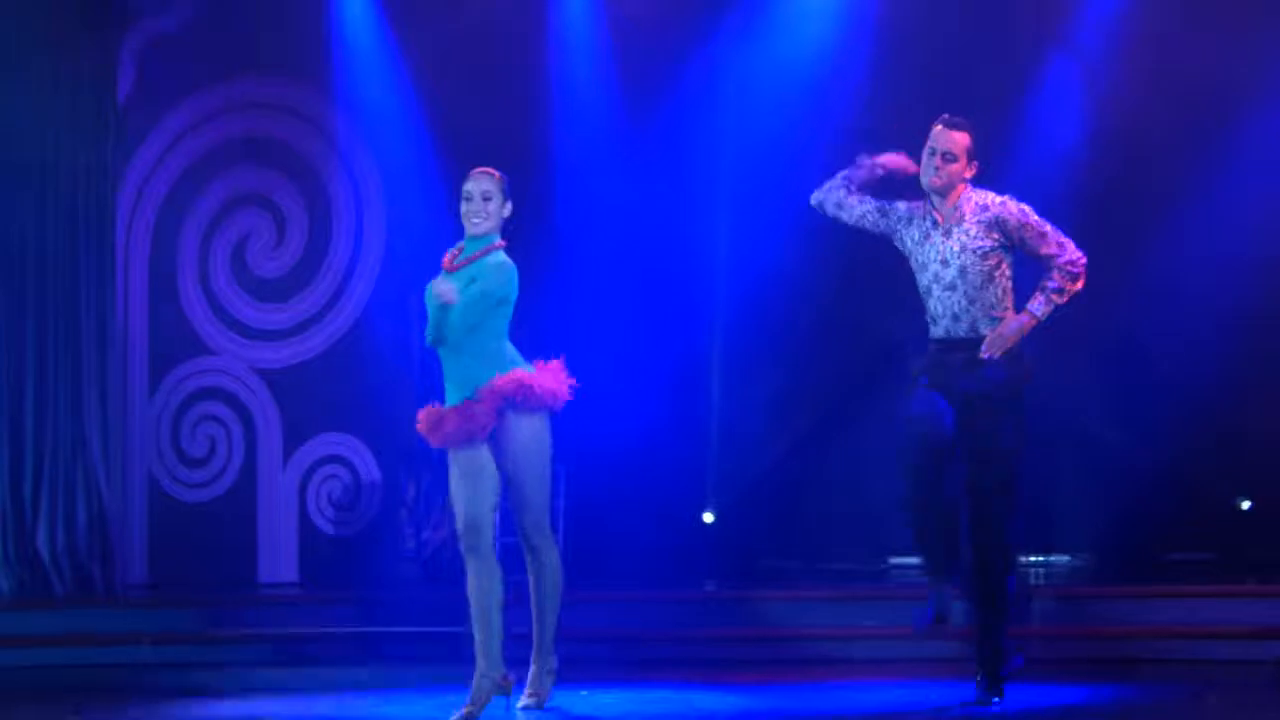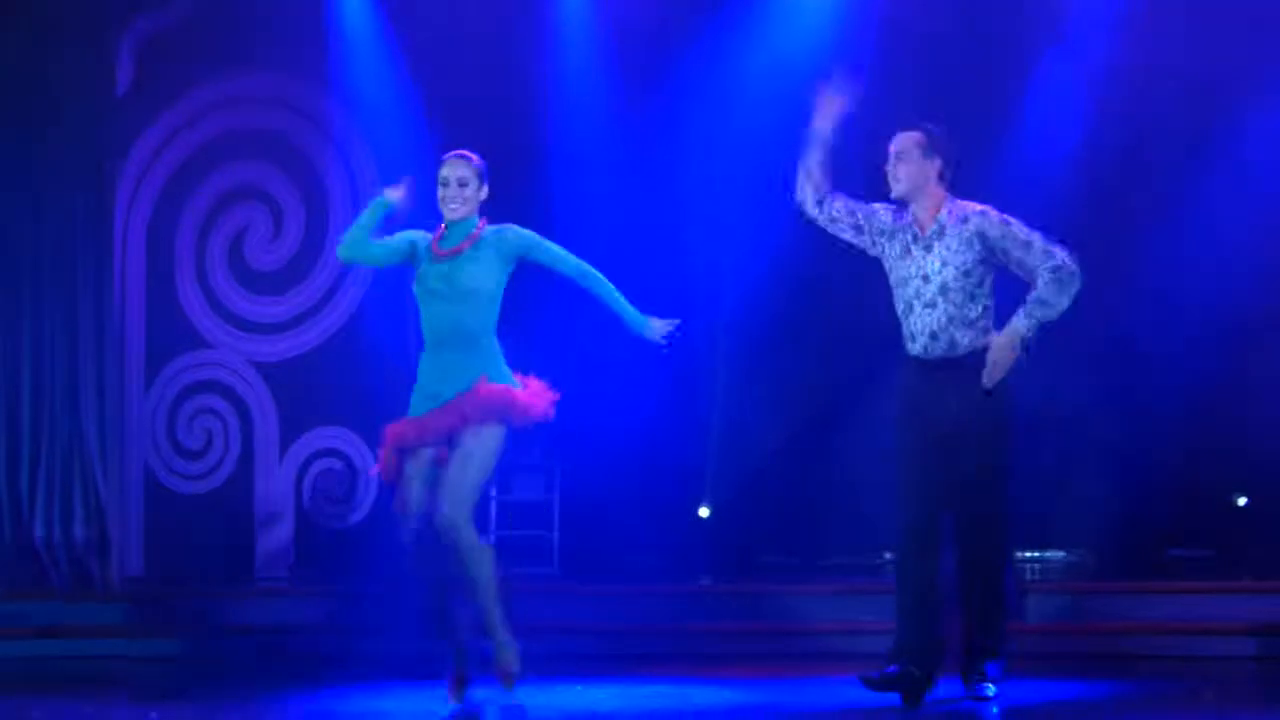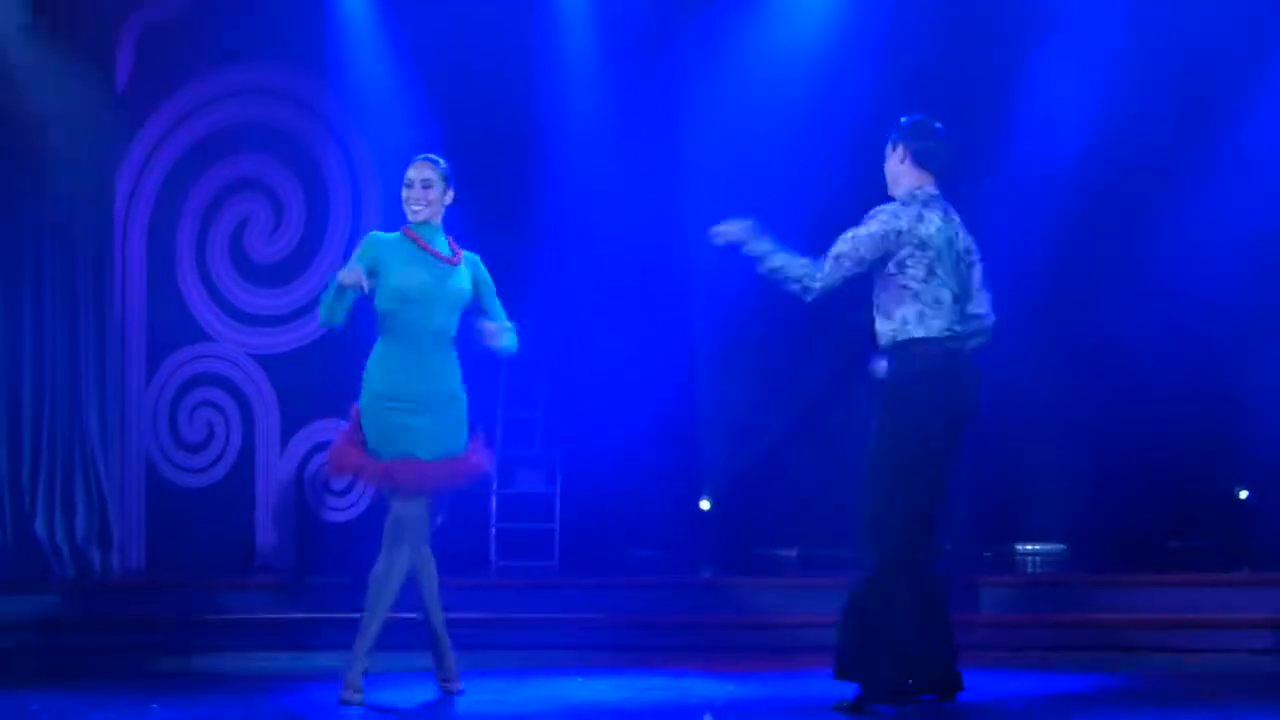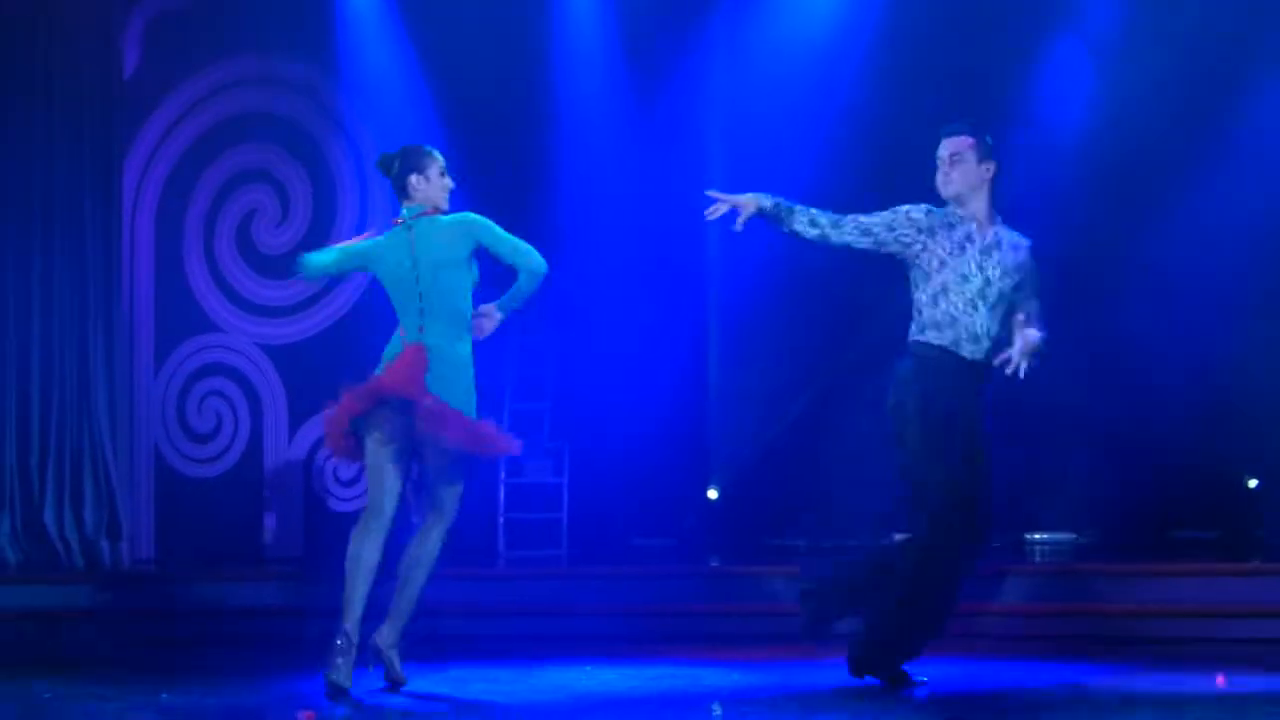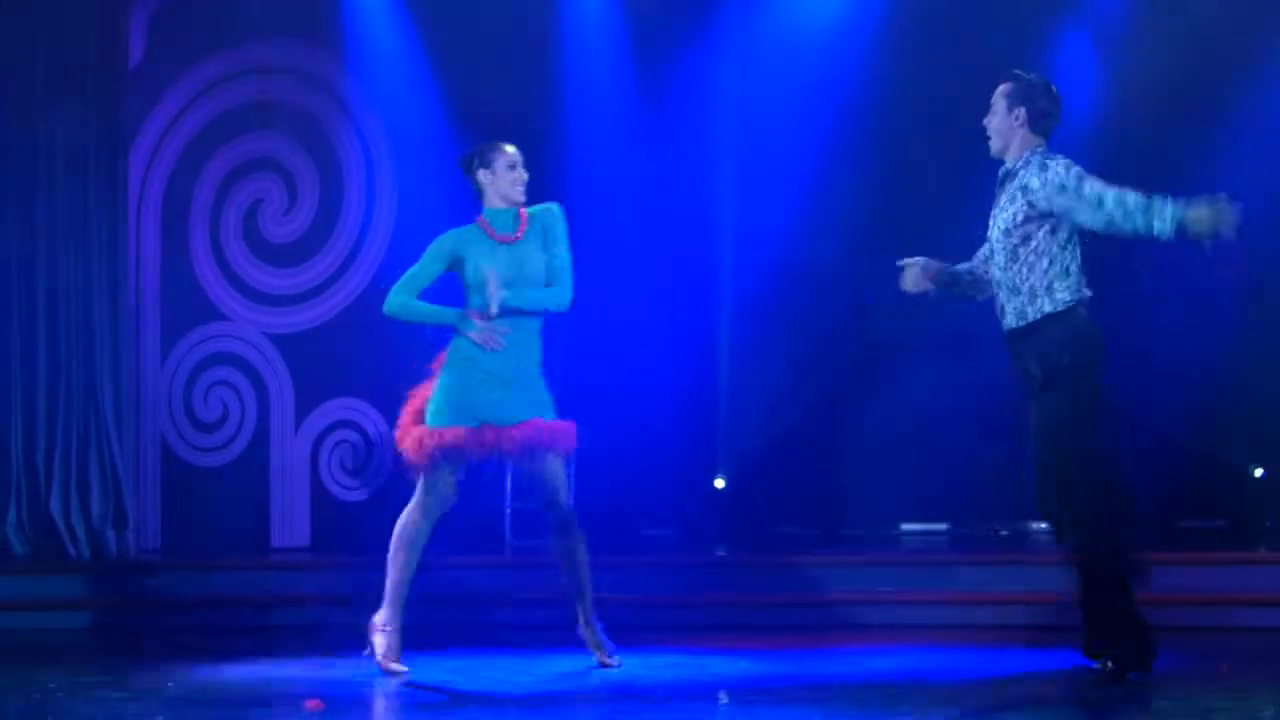
dt=0.4s
person 1, frame 1
left shoulder: (1000, 212)
right shoulder: (904, 220)
left elbow: (1070, 261)
right elbow: (827, 198)
left wrist: (1028, 317)
right wrist: (877, 165)
left hip: (994, 365)
right hip: (942, 363)
left knee: (992, 500)
right knee: (924, 443)
left ankle: (991, 646)
right ankle: (943, 573)
person 1, frame 2
left shoulder: (983, 223)
right shoulder: (884, 226)
left elbow: (1061, 272)
right elbow: (812, 199)
left wrist: (1017, 331)
right wrist: (822, 128)
left hip: (977, 384)
right hip: (922, 386)
left knee: (982, 523)
right knee: (918, 522)
left ankle: (983, 660)
right ankle: (914, 659)
person 1, frame 3
left shoulder: (895, 218)
right shoulder: (953, 227)
left elbow: (816, 281)
right elbow: (980, 318)
left wrist: (751, 238)
left hip: (923, 381)
right hip: (948, 378)
left knee: (896, 523)
right knee: (910, 523)
left ankle: (885, 670)
right ankle: (928, 669)
person 1, frame 4
left shoulder: (1018, 249)
right shoulder: (920, 225)
left elbow: (1026, 310)
right elbow: (837, 228)
left wrist: (1028, 335)
right wrist: (768, 204)
left hip: (961, 394)
right hip: (928, 388)
left knee: (965, 526)
right knee: (946, 522)
right ankle: (879, 648)
person 1, frame 5
left shoulder: (1042, 175)
right shoulder: (1014, 190)
left elbow: (1109, 204)
right elbow: (986, 275)
left wrist: (1182, 214)
right wrist: (937, 272)
left hip: (1064, 351)
right hip: (1047, 356)
left knee: (1075, 494)
right knee: (1077, 487)
left ankle: (1119, 643)
person 2, frame 1
left shoulder: (498, 268)
right shoulder: (454, 261)
left elbow: (441, 333)
left wrist: (446, 303)
left hip: (513, 403)
right hip: (466, 413)
left knee: (534, 534)
right knee: (474, 537)
left ankle: (542, 662)
right ankle: (488, 672)
person 2, frame 2
left shoulder: (505, 239)
right shoulder: (418, 244)
left elbow: (581, 271)
right elbow: (349, 252)
left wrist: (638, 321)
right wrist: (387, 202)
left hip: (485, 395)
right hip: (431, 398)
left knee: (452, 517)
right knee: (415, 517)
left ankle: (497, 632)
right ankle: (463, 643)
person 2, frame 3
left shoulder: (469, 263)
right shoulder: (378, 246)
left elbow: (506, 337)
right elbow: (329, 319)
left wrist: (500, 332)
right wrist: (343, 284)
left hip: (441, 404)
right hip: (385, 400)
left knee: (407, 529)
right knee: (406, 529)
left ankle: (361, 655)
right ankle: (440, 642)
person 2, frame 4
left shoulder: (377, 246)
right shoulder: (466, 227)
left elbow: (312, 265)
right elbow: (534, 265)
right wrist: (499, 308)
left hip: (392, 384)
right hip: (447, 386)
left knee: (377, 515)
right knee: (438, 516)
left ankle: (348, 632)
right ankle: (389, 634)
person 2, frame 5
left shoulder: (548, 218)
right shoulder: (458, 241)
left elbow: (560, 297)
right elbow: (396, 302)
left wrist: (505, 300)
right wrist: (463, 318)
left hip: (524, 384)
right hip: (469, 381)
left knee: (561, 497)
right knee: (432, 499)
left ankle: (587, 620)
right ankle: (386, 621)
